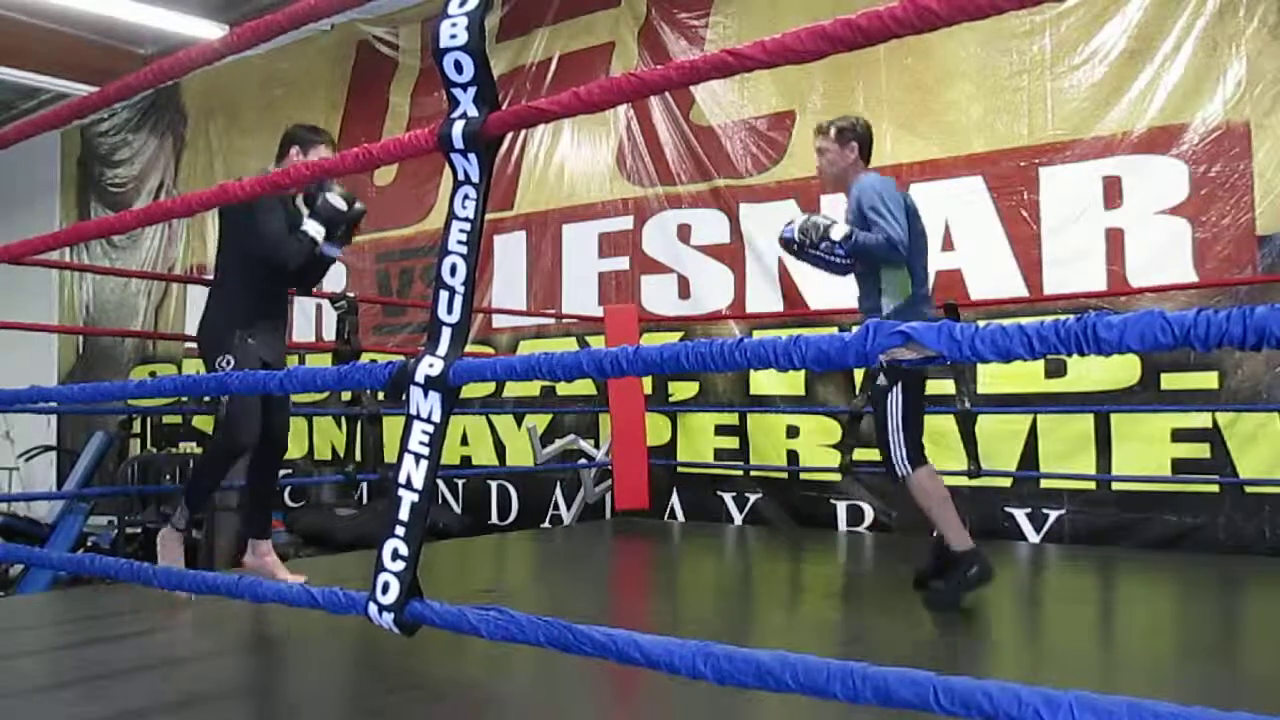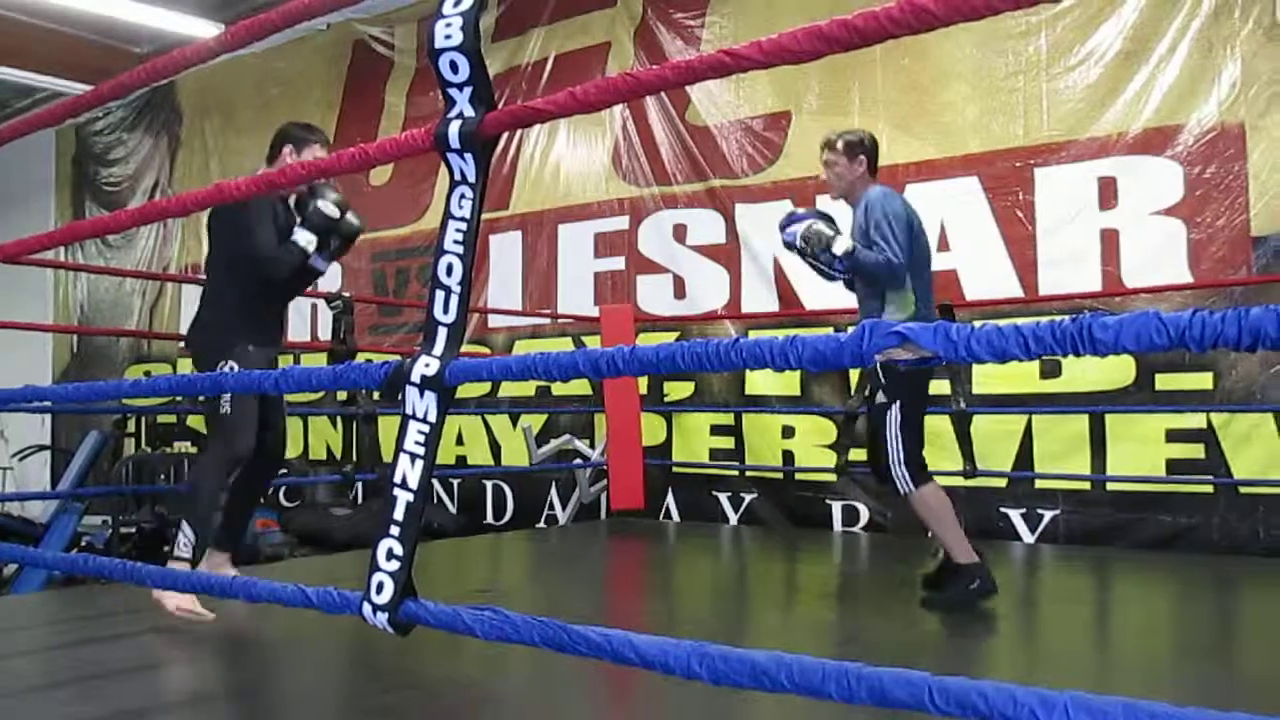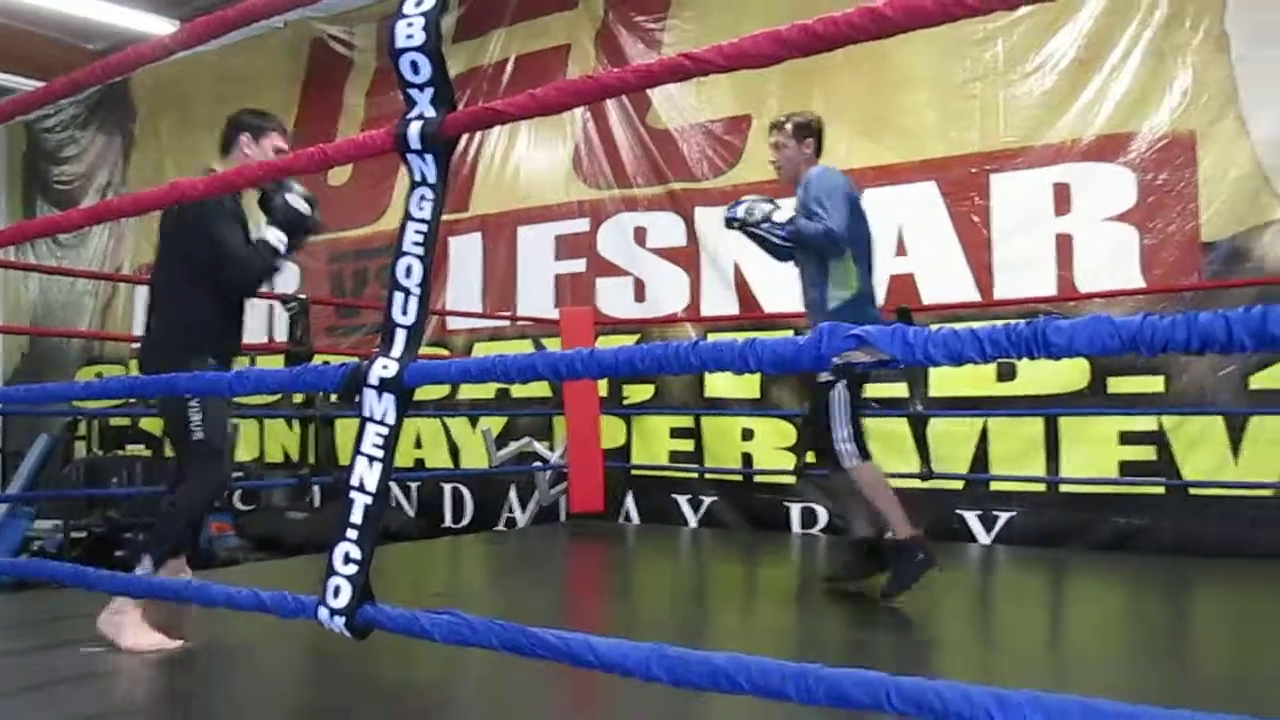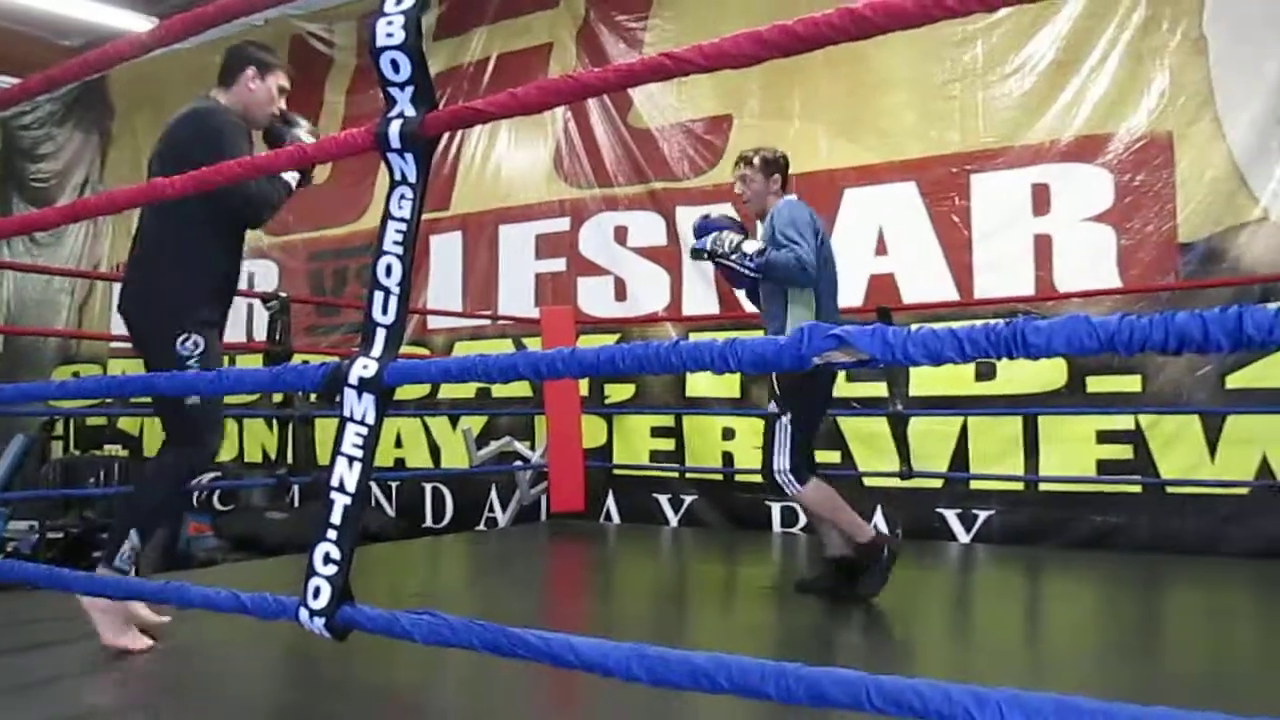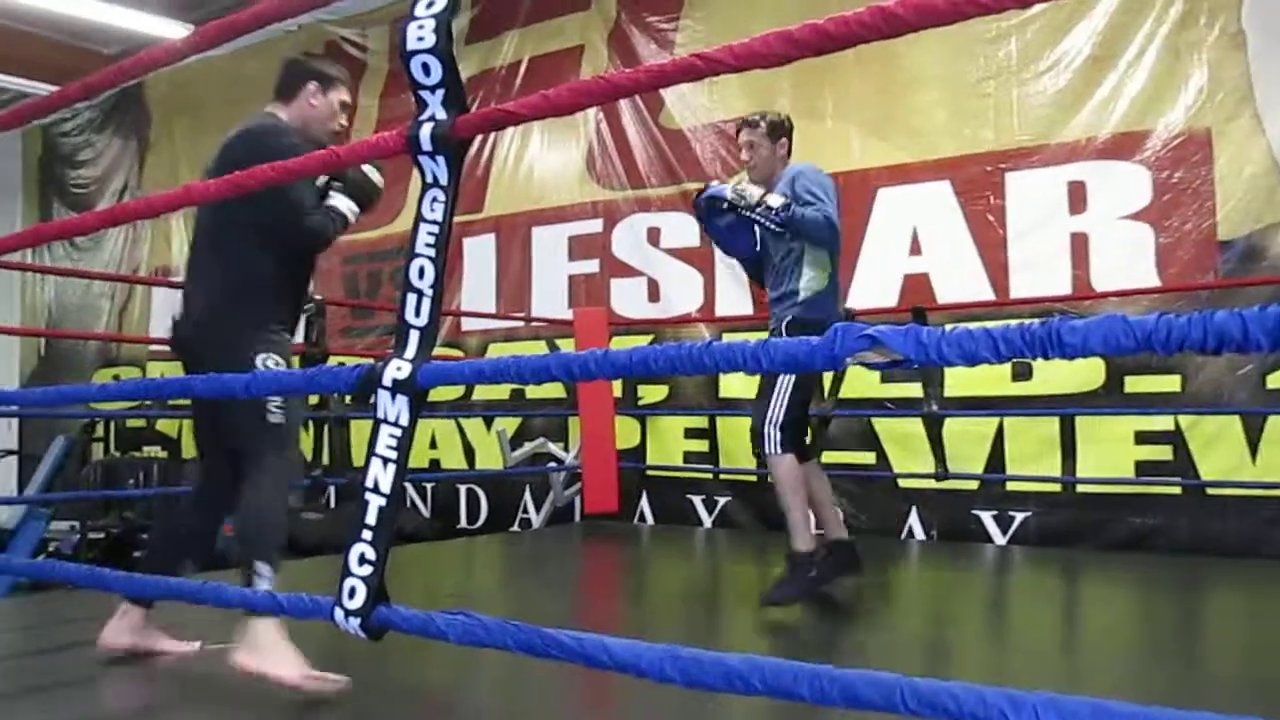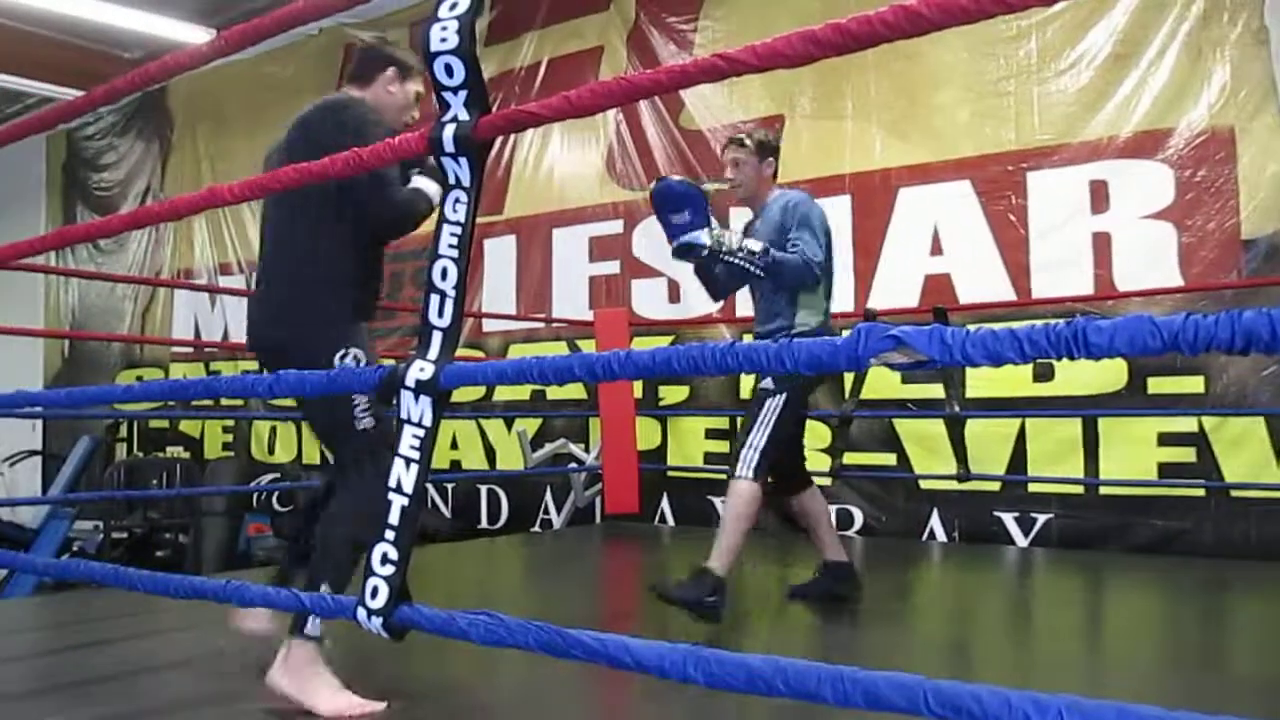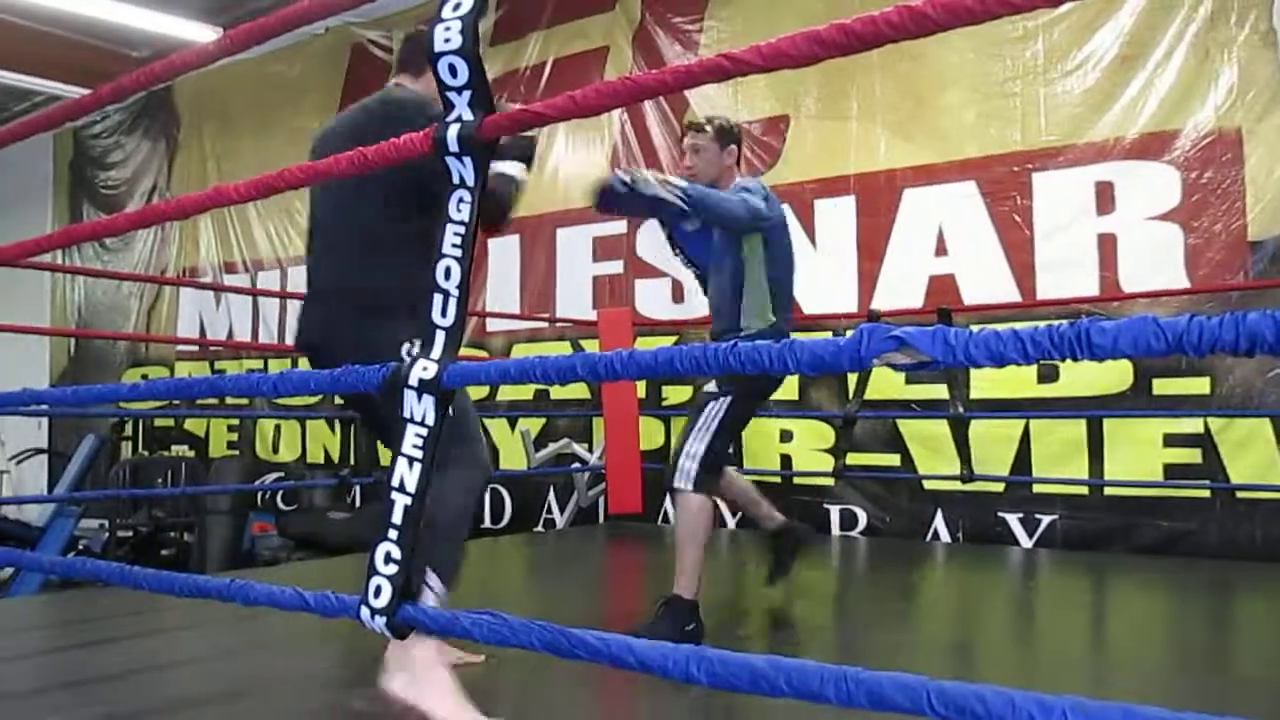
dt=0.2s
person 1, frame 1
left shoulder: (289, 206)
right shoulder: (255, 197)
left elbow: (301, 277)
right elbow: (282, 258)
left wrist: (337, 237)
right wrist: (318, 221)
left hip: (267, 339)
right hip: (232, 335)
left knee: (272, 446)
right knee: (238, 436)
left ankle: (259, 551)
right ankle: (175, 530)
person 1, frame 2
left shoulder: (283, 208)
right shoulder: (245, 199)
left elbow: (289, 284)
right elbow: (268, 268)
left wrist: (331, 248)
right wrist: (313, 228)
left hip: (259, 348)
right hip: (226, 344)
left knee: (269, 451)
right knee: (232, 446)
left ankle: (216, 559)
right ankle: (177, 570)
person 1, frame 3
left shoulder: (227, 203)
right shoulder: (207, 198)
left elbow: (239, 278)
right elbow: (238, 275)
left wrist: (284, 237)
right wrist: (282, 226)
left hip: (205, 360)
right hip: (181, 359)
left knee: (209, 467)
right knee: (206, 469)
left ankle: (173, 566)
right ankle: (126, 607)
person 1, frame 4
left shoulder: (200, 127)
right shoulder: (216, 126)
left elbow: (226, 212)
right elbow: (251, 206)
left wrist: (282, 163)
right wrist: (289, 165)
left hip: (174, 307)
right hip: (179, 310)
left knee: (190, 439)
right knee: (195, 442)
left ankle: (121, 582)
right ankle: (108, 585)
person 1, frame 5
left shoulder: (251, 146)
right shoulder: (274, 140)
right elbow: (302, 234)
left wrist: (336, 191)
right wrist: (350, 194)
left hip: (219, 333)
right hip: (242, 335)
left knee: (222, 478)
right knee: (276, 464)
left ankle: (131, 619)
right ankle: (258, 634)
person 1, frame 6
left shoulder: (311, 129)
right shoulder: (354, 120)
right elbow: (387, 214)
left wrist: (414, 178)
right wrist: (432, 180)
left hip: (289, 323)
right hip: (322, 327)
left knee: (355, 468)
right knee: (371, 474)
right ankle: (301, 656)
person 1, frame 7
left shoulder: (341, 129)
right shoulder: (417, 114)
right elbow: (481, 208)
right wrist: (509, 158)
left hip: (333, 329)
right hip: (381, 326)
left knee: (431, 467)
right knee: (461, 464)
left ankle: (417, 636)
right ankle: (416, 658)
person 2, frame 1
left shoulder: (872, 188)
right shoulder: (867, 193)
left elbow: (895, 248)
left wrist: (836, 234)
right wrist: (816, 246)
left knee: (902, 451)
right knee: (900, 448)
left ankle: (966, 557)
right ankle: (949, 547)
person 2, frame 2
left shoulder: (880, 203)
right shoulder: (870, 208)
left elbow: (892, 269)
right elbow: (864, 276)
left wrist: (838, 245)
right wrist: (820, 250)
left knee: (903, 466)
right knee: (888, 462)
left ankle: (971, 571)
right ankle: (957, 558)
person 2, frame 3
left shoulder: (823, 181)
right shoulder: (814, 187)
left elbow: (832, 239)
left wrist: (776, 217)
right wrist: (765, 227)
left hip: (845, 328)
right hip: (836, 328)
left knee: (843, 444)
right knee: (825, 440)
left ankle: (908, 545)
right ankle: (867, 541)
person 2, frame 4
left shoulder: (790, 213)
right shoulder: (780, 222)
left elbow: (802, 269)
left wrist: (745, 248)
right wrist: (736, 266)
left knee: (785, 469)
right knee: (792, 466)
left ankle: (871, 543)
right ankle: (841, 562)
person 2, frame 5
left shoulder: (803, 176)
right shoulder: (774, 191)
left elbow: (827, 227)
right elbow: (763, 272)
left wrist: (764, 200)
right wrist: (731, 233)
left hip: (805, 322)
right hip: (798, 325)
left knee: (772, 436)
right knee: (792, 443)
left ankle: (804, 555)
right ankle: (837, 545)
person 2, frame 6
left shoulder: (794, 206)
right shoulder: (755, 226)
left elbow: (810, 270)
right elbow: (721, 288)
left wrist: (744, 247)
right wrist: (699, 247)
left knee: (749, 462)
right knee: (784, 470)
left ankle: (710, 583)
right ankle: (838, 568)
person 2, frame 7
left shoulder: (749, 196)
right shoulder: (709, 211)
left elbow: (735, 214)
left wrist: (656, 187)
left hip: (753, 350)
right hip: (740, 351)
left knee: (689, 467)
right knee: (707, 463)
left ankle: (682, 610)
right ankle: (780, 527)
